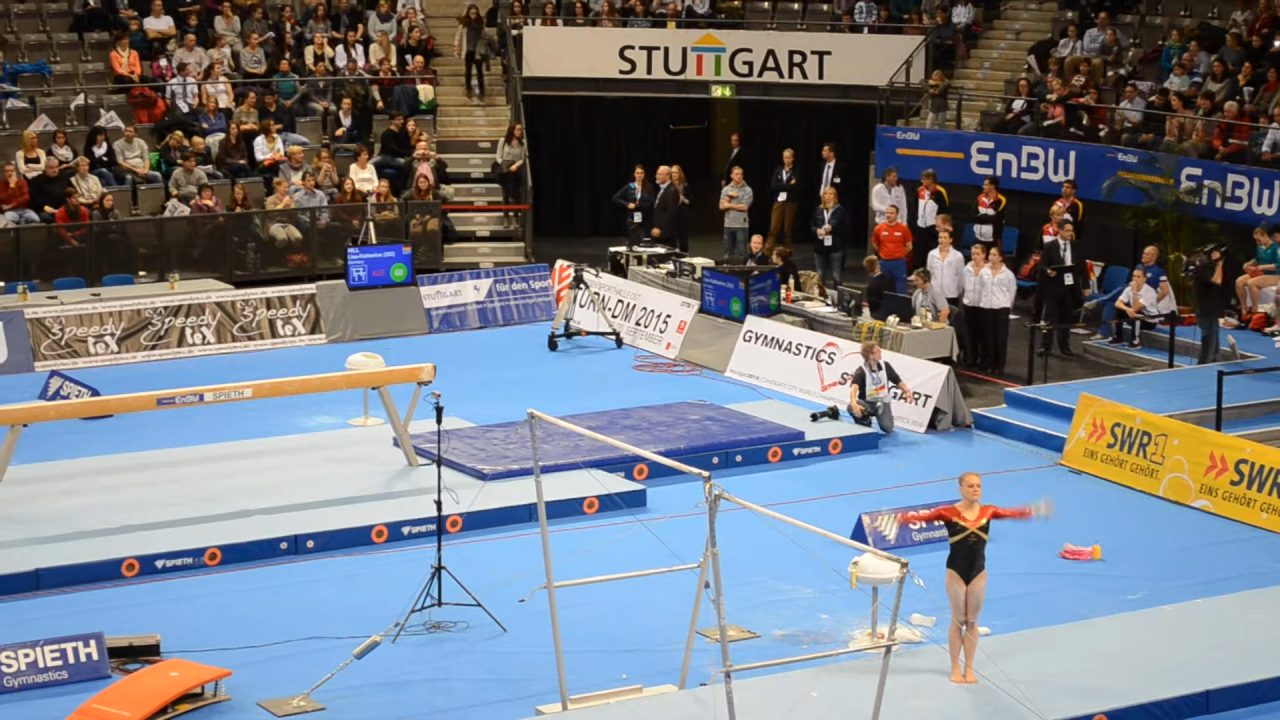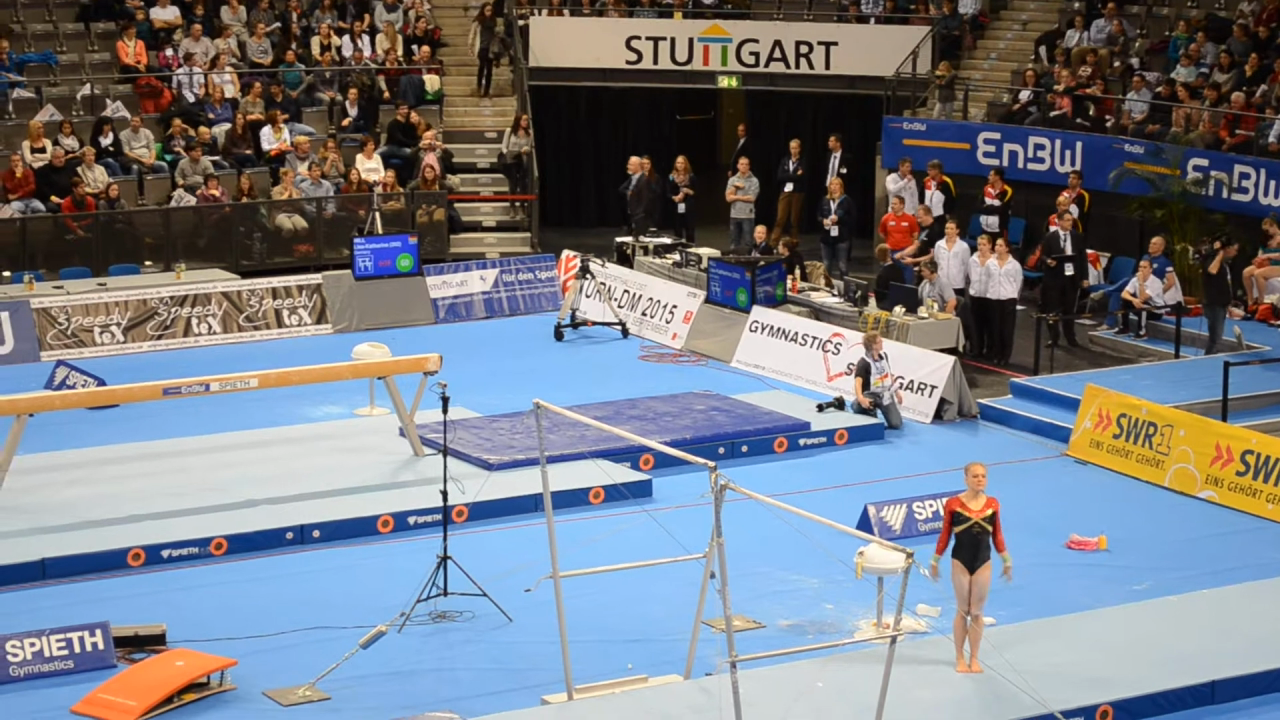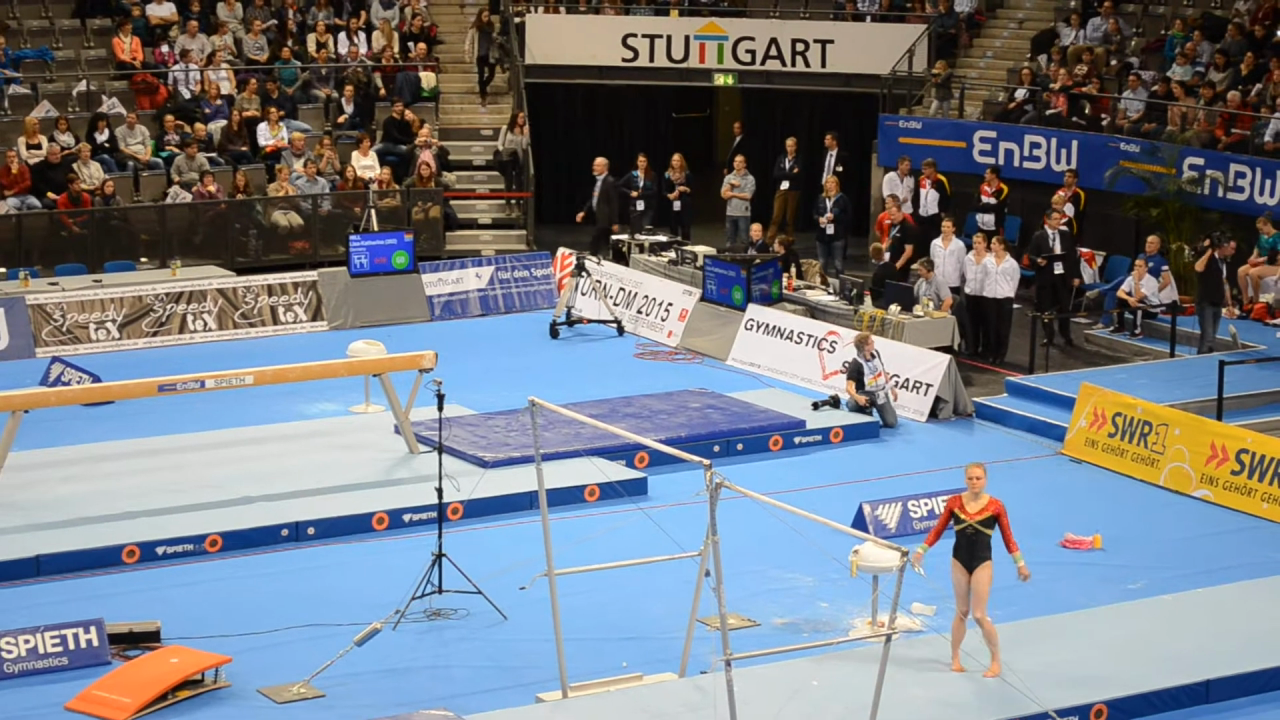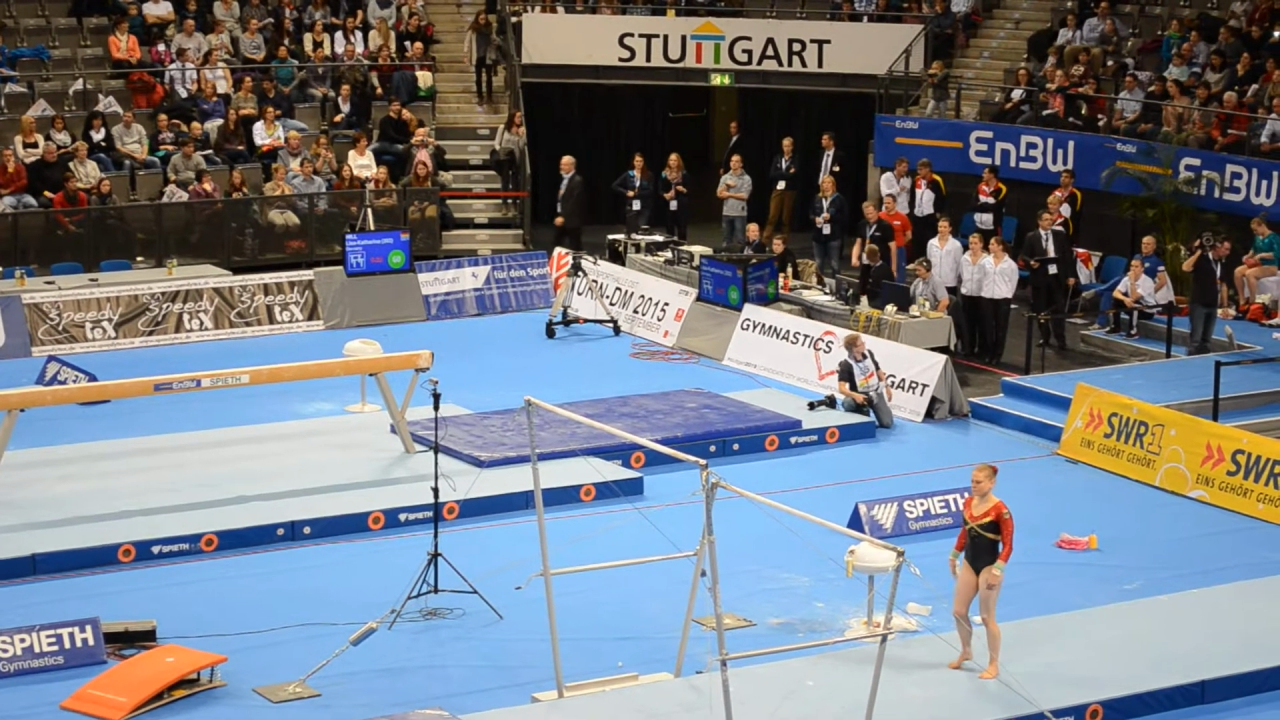
dt=0.4s
person 1, frame 1
left shoulder: (988, 512)
right shoulder: (949, 512)
left elbow: (1014, 512)
right elbow: (921, 516)
left wrist: (1036, 510)
left hip: (978, 572)
right hip: (955, 572)
left knee: (972, 621)
right knee: (958, 620)
left ankle: (969, 667)
right ankle: (955, 667)
person 1, frame 2
left shoulder: (993, 504)
right shoulder: (953, 504)
left elbow: (997, 535)
right elbow: (945, 535)
left wrist: (1007, 561)
right wrist: (935, 562)
left hip: (983, 563)
right hip: (960, 562)
left knee: (977, 612)
right knee: (963, 611)
left ankle: (974, 657)
right ankle: (960, 658)
person 1, frame 3
left shoulder: (996, 506)
right shoulder: (954, 502)
left elbow: (1008, 537)
right elbow: (939, 529)
left wrist: (1020, 563)
right wrist: (921, 551)
left hip: (983, 563)
right hip: (959, 561)
left knee: (979, 615)
right knee: (962, 611)
left ankle: (996, 660)
right ankle: (955, 657)
person 1, frame 4
left shoulder: (1001, 510)
right shoulder: (968, 503)
left elbow: (1007, 545)
left wrist: (996, 571)
right wrist: (954, 557)
left hip: (988, 566)
right hip: (969, 564)
left knee: (987, 617)
right knee: (959, 612)
left ankle: (993, 664)
right ankle: (965, 651)
